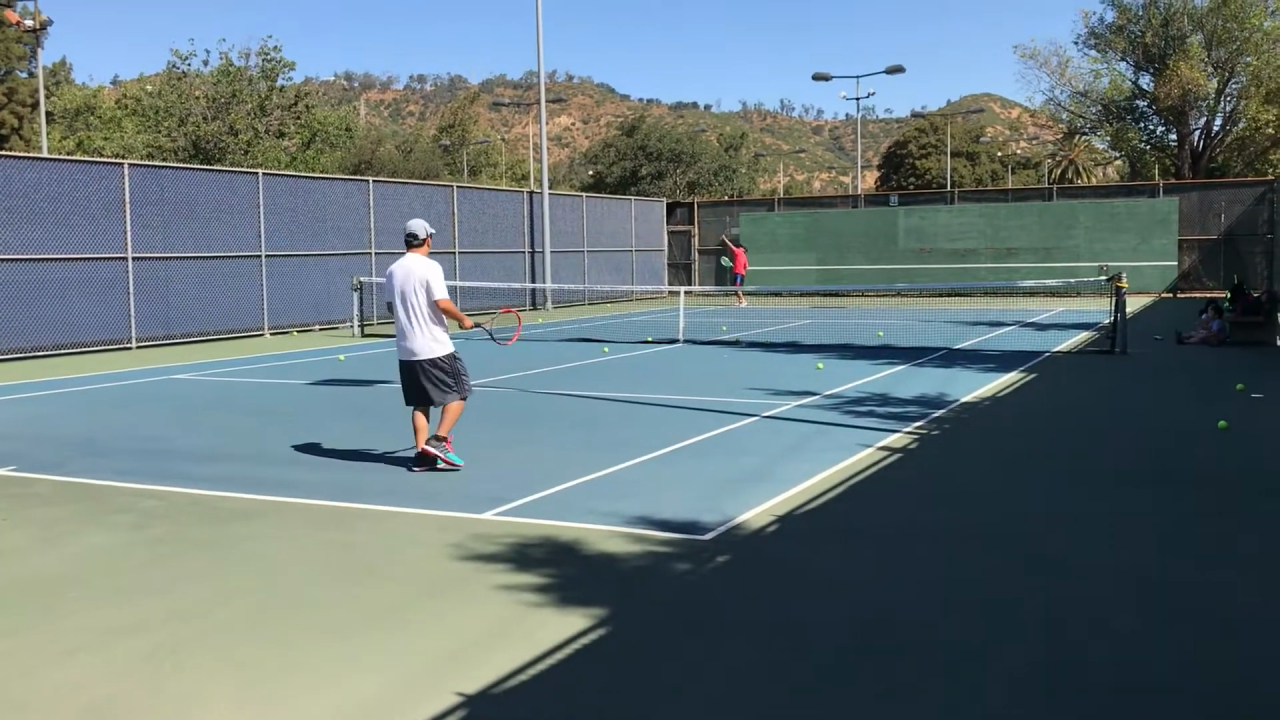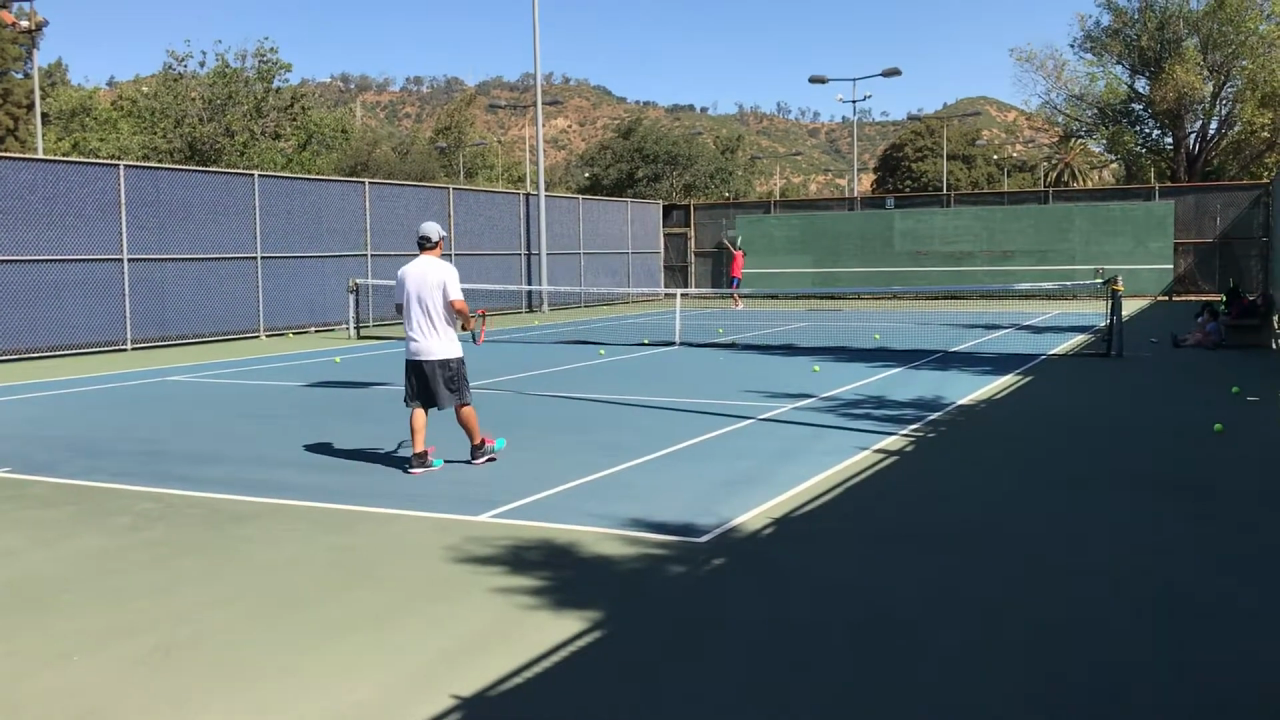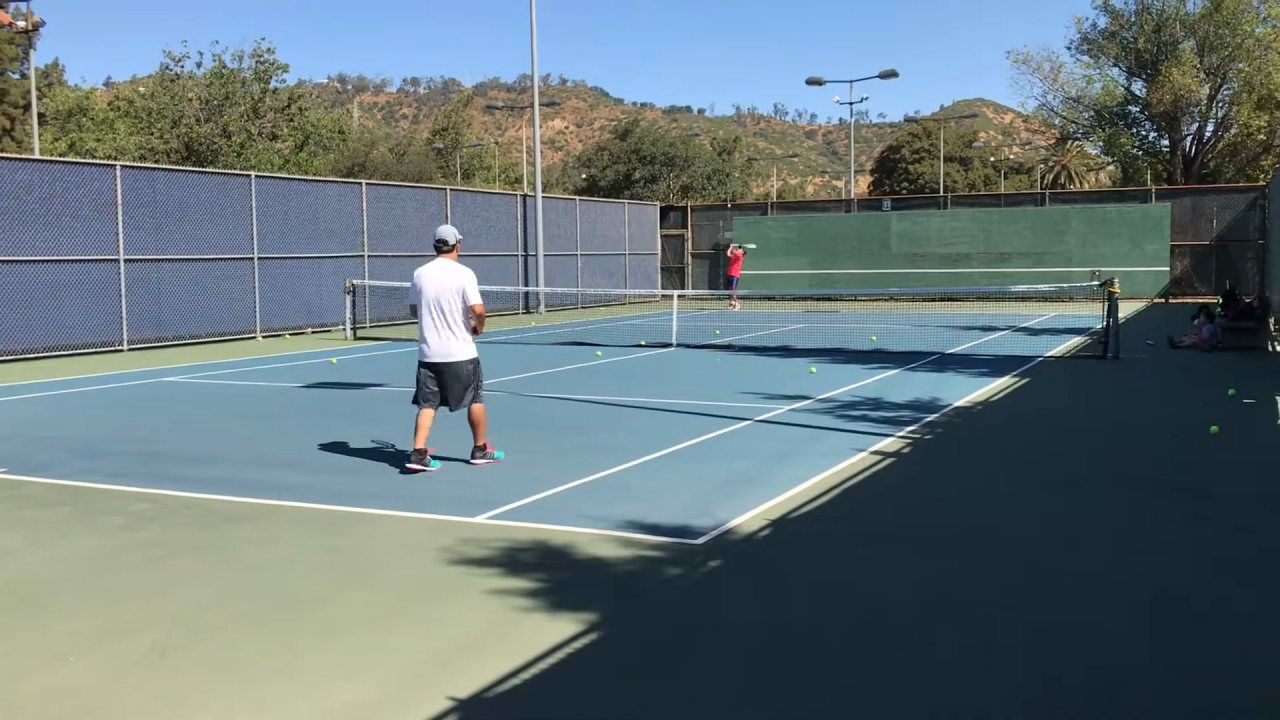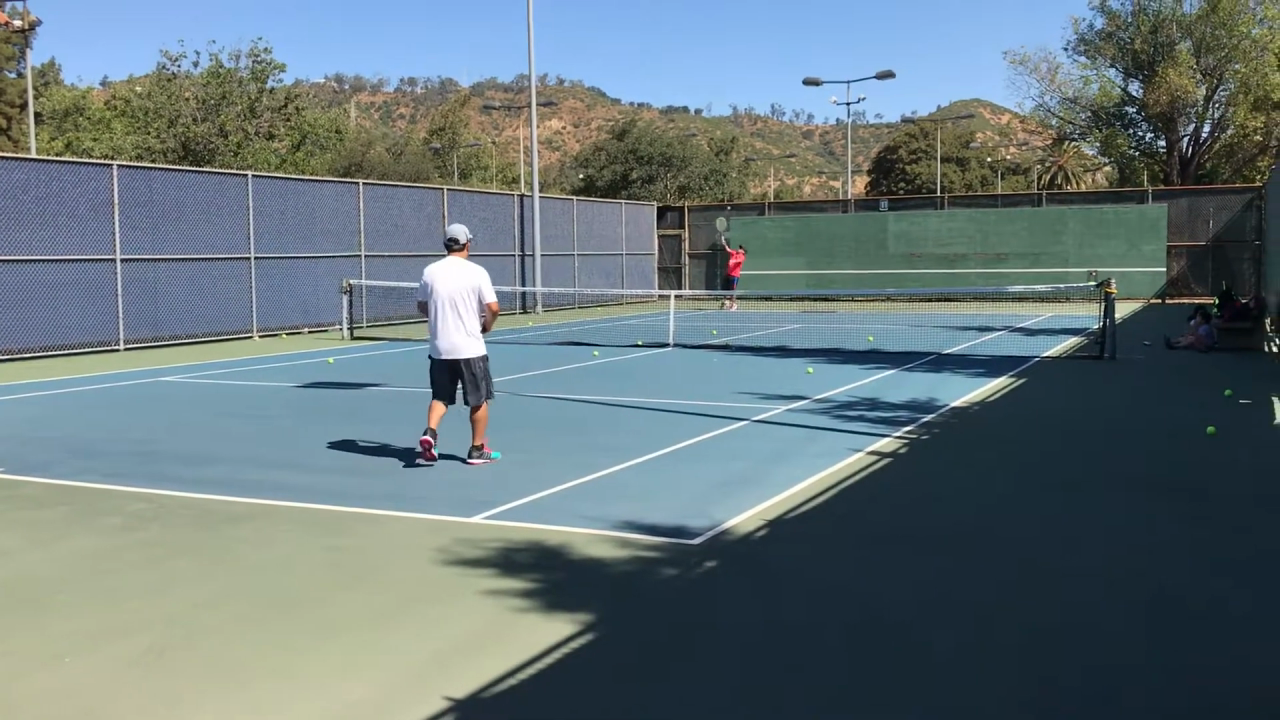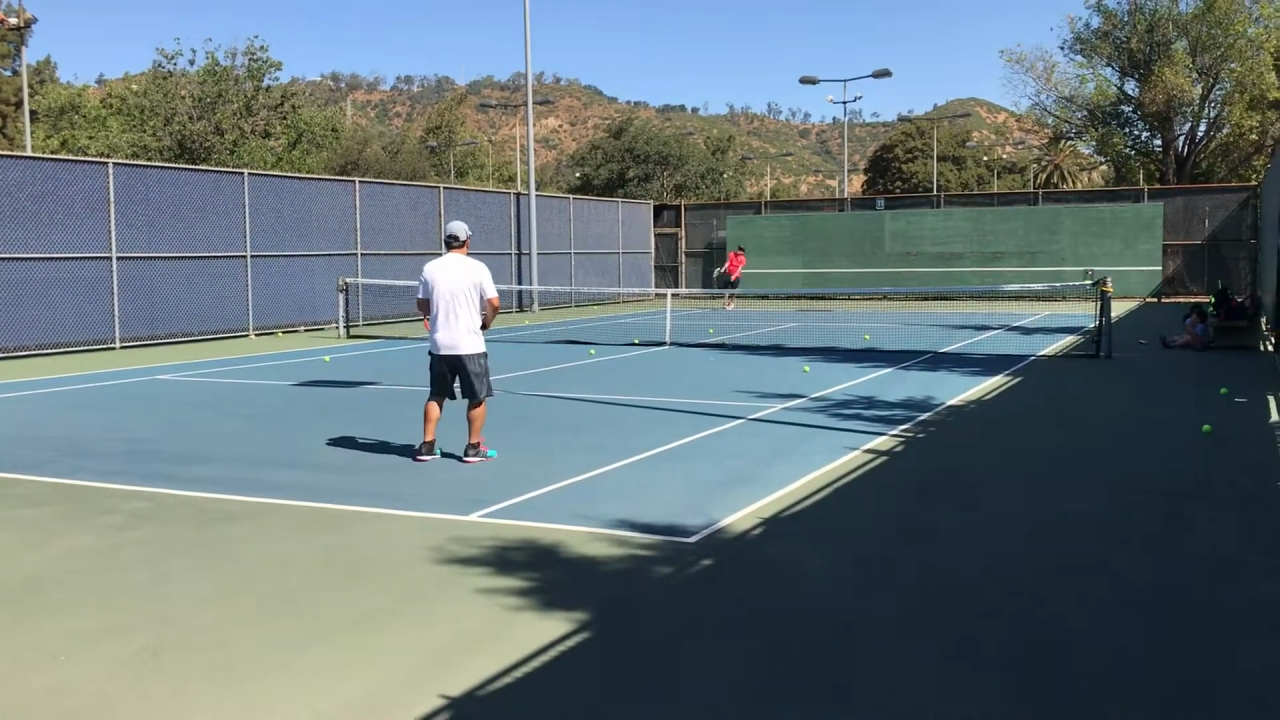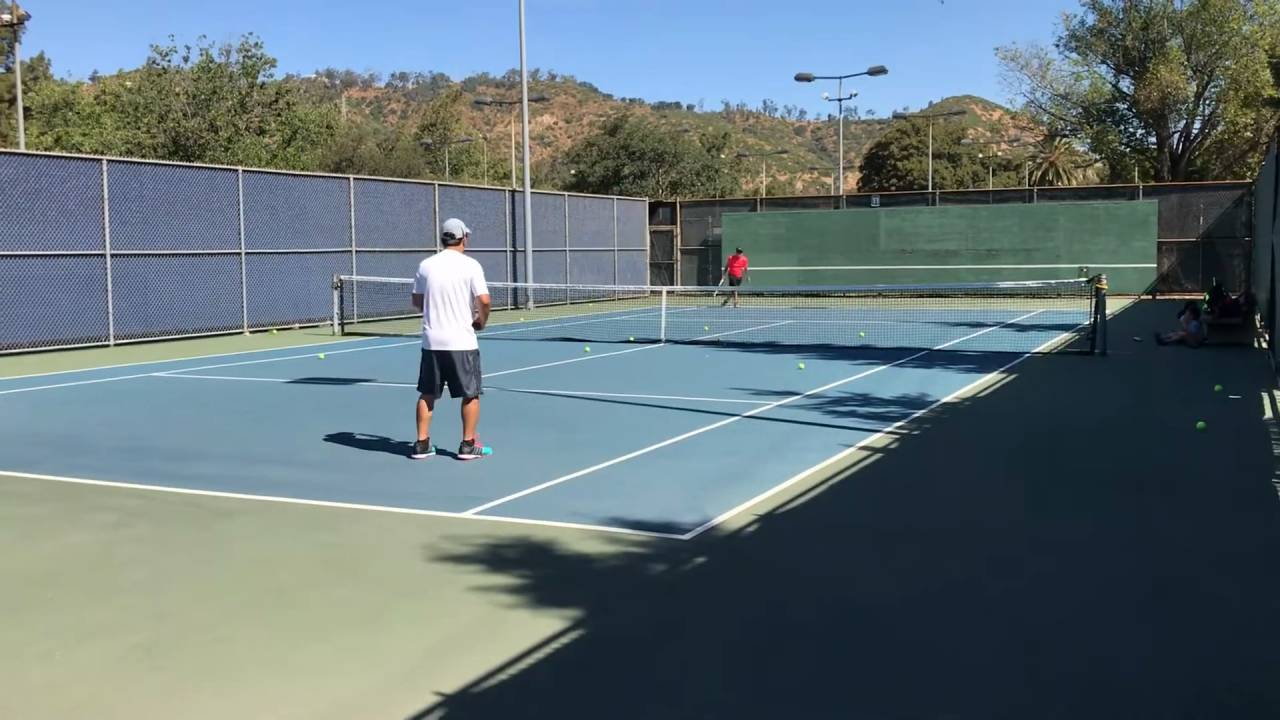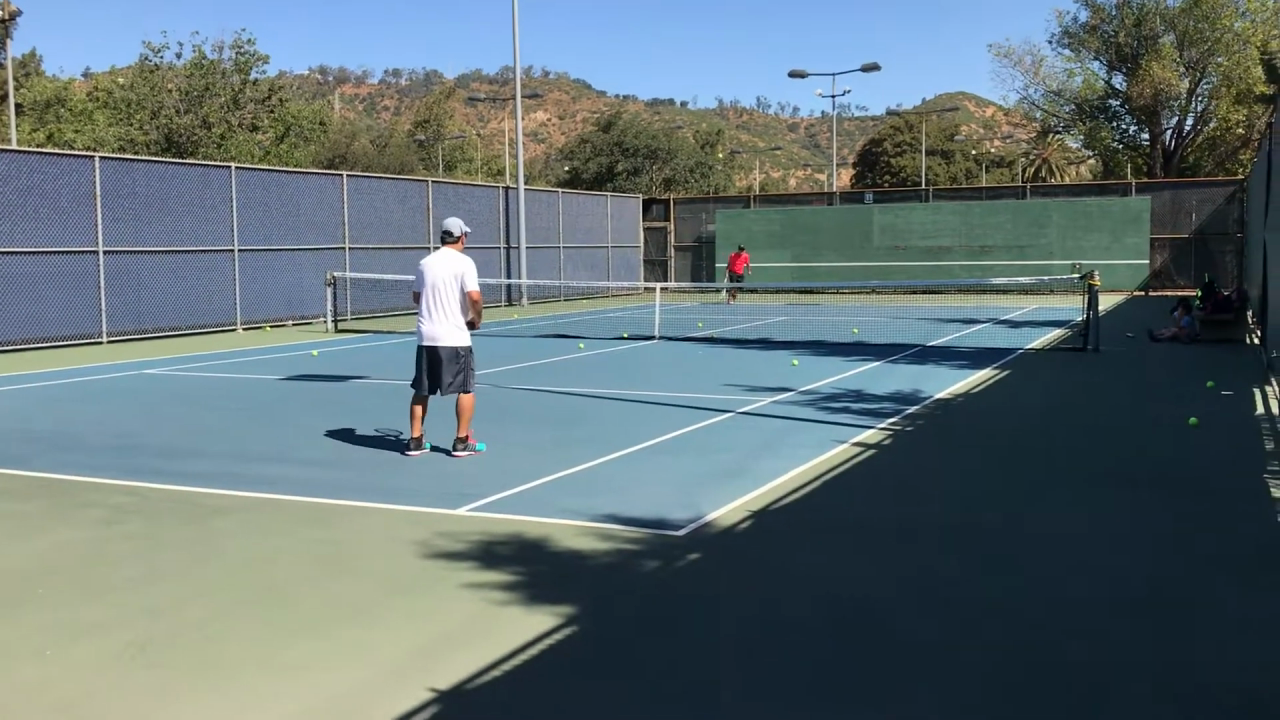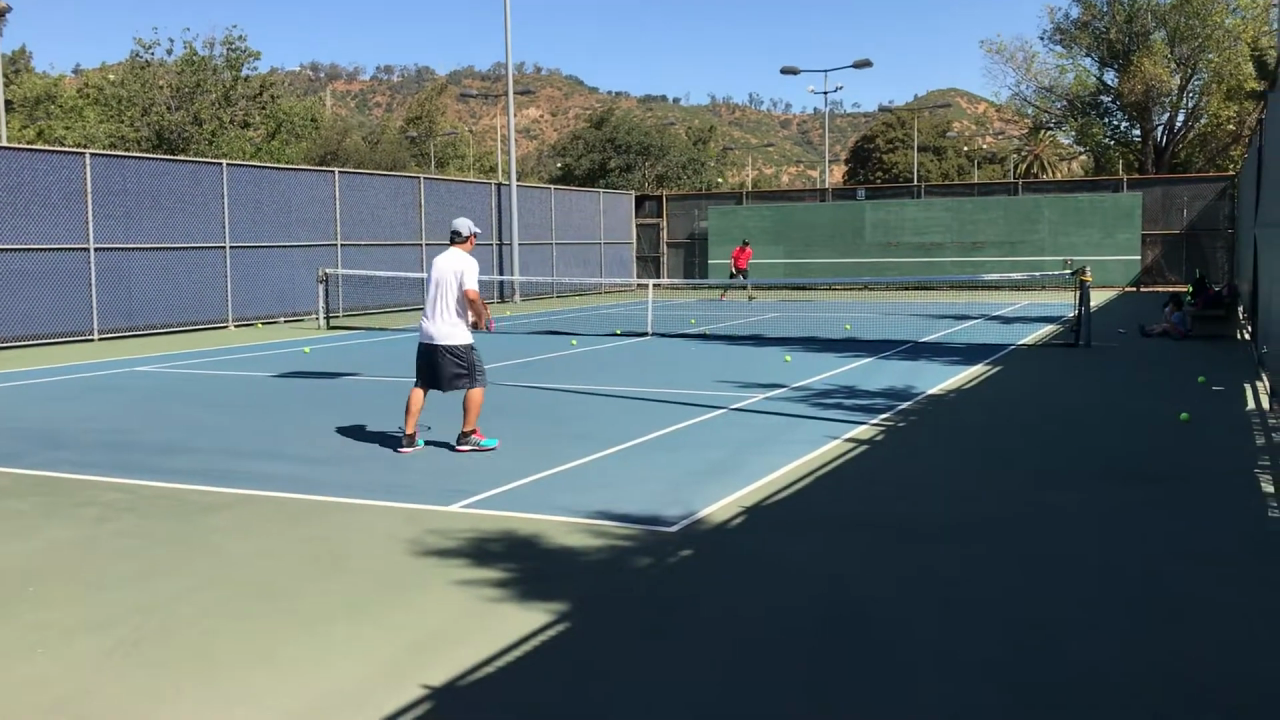
dt=0.2s
person 1, frame 1
left shoulder: (393, 270)
right shoulder: (430, 267)
right elbow: (444, 304)
right wrist: (463, 319)
left hip: (407, 349)
right hip: (436, 347)
left knee: (420, 403)
right knee: (458, 394)
left ankle: (423, 454)
right ankle: (439, 440)
person 1, frame 2
left shoulder: (404, 272)
right shoulder: (445, 269)
left elbow: (400, 309)
right elbow: (458, 306)
right wrist: (467, 322)
left hip: (415, 351)
right hip: (445, 350)
left knee: (419, 404)
right knee: (462, 401)
left ankle: (419, 457)
right ankle: (479, 448)
person 1, frame 3
left shoulder: (420, 274)
right shoulder: (464, 274)
left elbow: (414, 310)
right elbow: (478, 310)
right wrist: (477, 326)
left hip: (429, 352)
right hip: (460, 352)
left knee: (428, 403)
right knee: (474, 400)
left ankle: (418, 453)
right ankle: (480, 450)
person 1, frame 4
left shoulder: (430, 271)
right shoulder: (477, 272)
left elbow: (422, 307)
right elbow: (493, 308)
right wrist: (487, 325)
left hip: (440, 349)
right hip: (470, 348)
left knee: (440, 398)
right knee: (478, 400)
left ankle: (430, 433)
right ankle: (477, 449)
person 1, frame 5
left shoulder: (430, 268)
right shoulder: (478, 268)
left elbow: (422, 305)
right elbow: (494, 304)
right wrist: (487, 321)
left hip: (440, 344)
right hip: (470, 344)
left knee: (437, 395)
right knee: (477, 396)
left ankle: (427, 445)
right ankle: (473, 447)
person 1, frame 6
left shoulder: (425, 265)
right shoulder: (470, 265)
left elbow: (417, 300)
right elbow: (484, 301)
right wrist: (482, 320)
left hip: (432, 340)
right hip: (461, 341)
left knee: (428, 394)
right knee: (471, 393)
left ankle: (422, 444)
right ankle: (468, 444)
person 1, frame 7
left shoulder: (425, 262)
right shoulder: (464, 262)
left elbow: (416, 297)
right elbow: (474, 297)
right wrist: (476, 319)
left hip: (426, 336)
right hip: (454, 338)
left knee: (421, 391)
right knee: (466, 389)
left ankle: (416, 441)
right ankle: (462, 442)
person 1, frame 8
left shoulder: (438, 261)
right shoulder: (468, 262)
right elbow: (471, 295)
right wrist: (481, 316)
left hip: (428, 334)
right hip: (455, 336)
left knee: (421, 385)
right knee: (476, 383)
left ankle: (408, 438)
right ankle: (467, 435)
